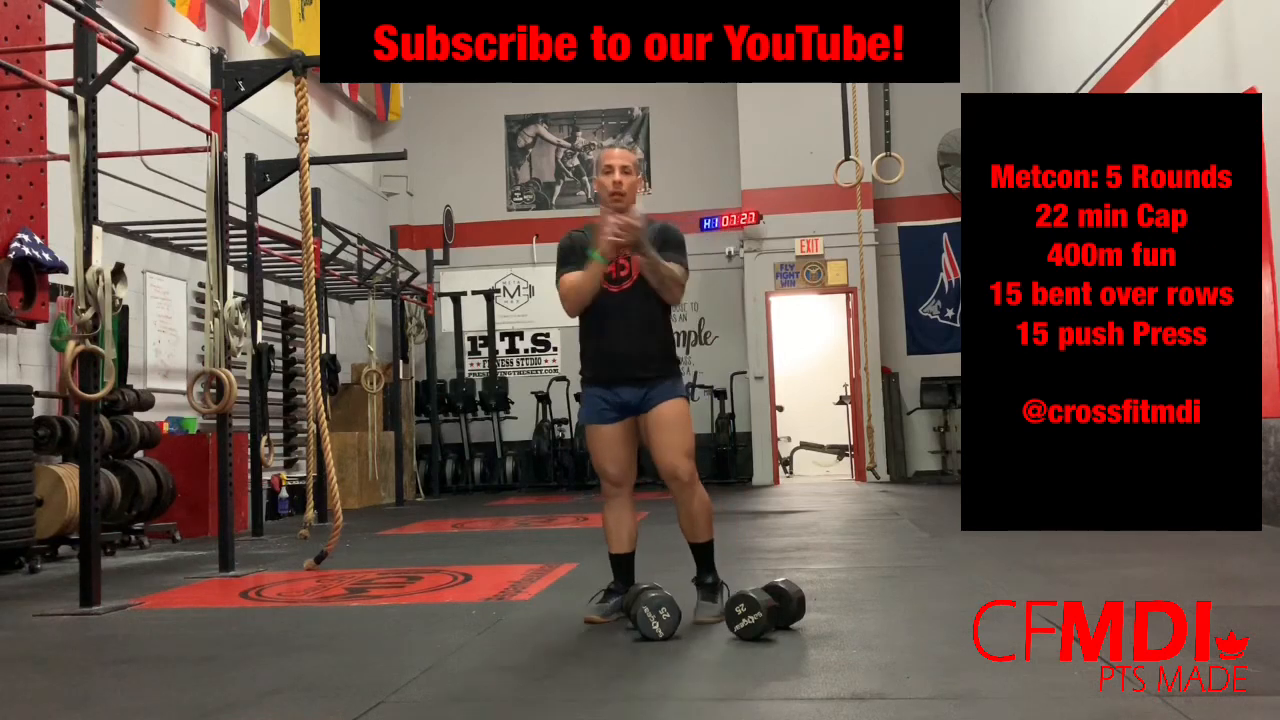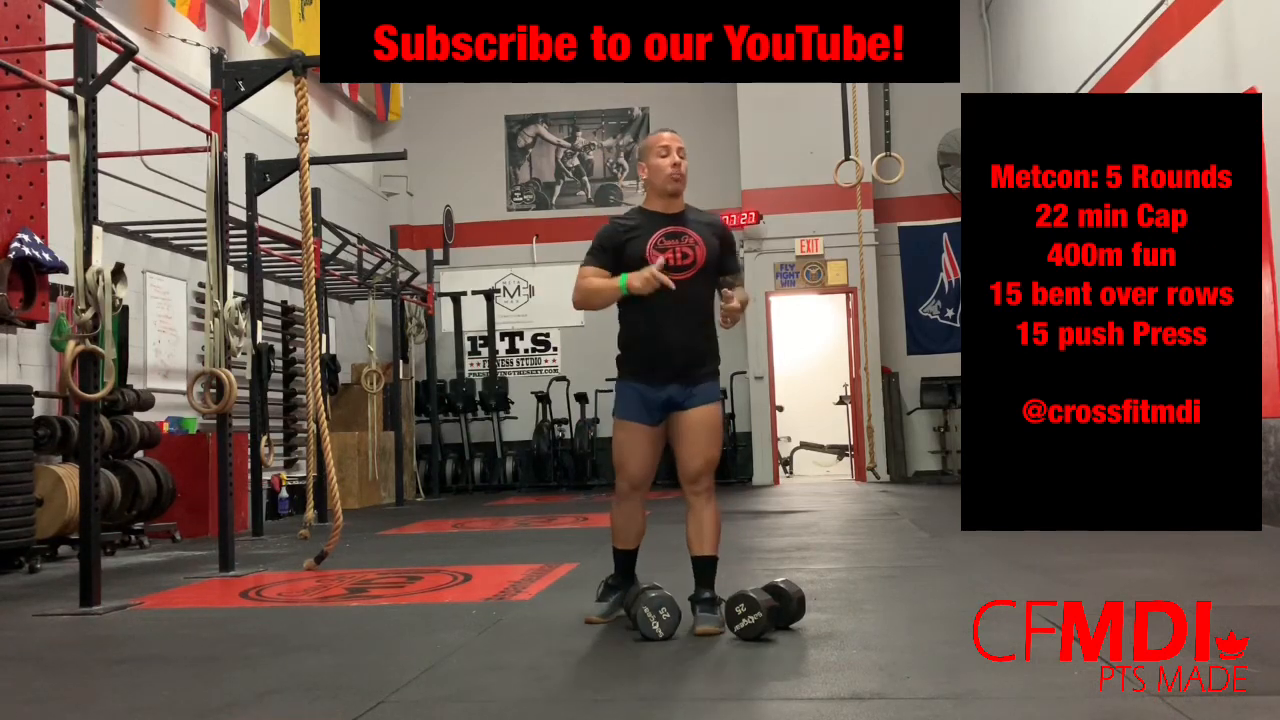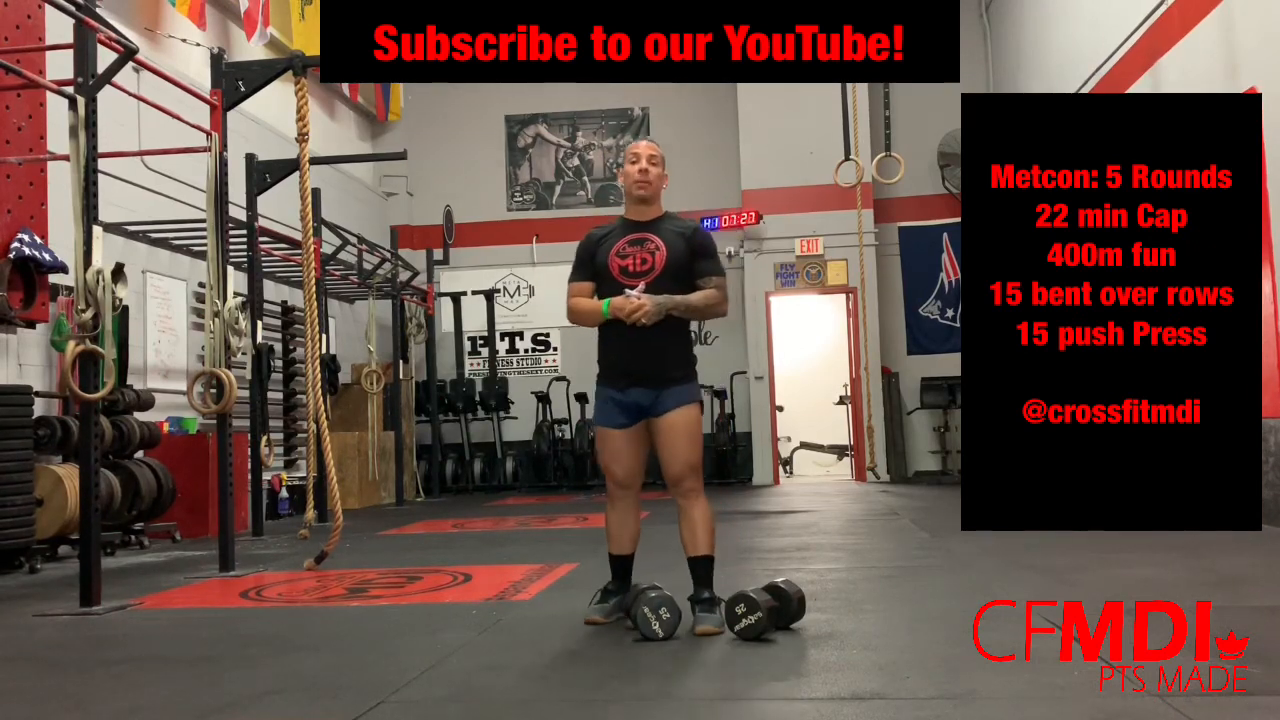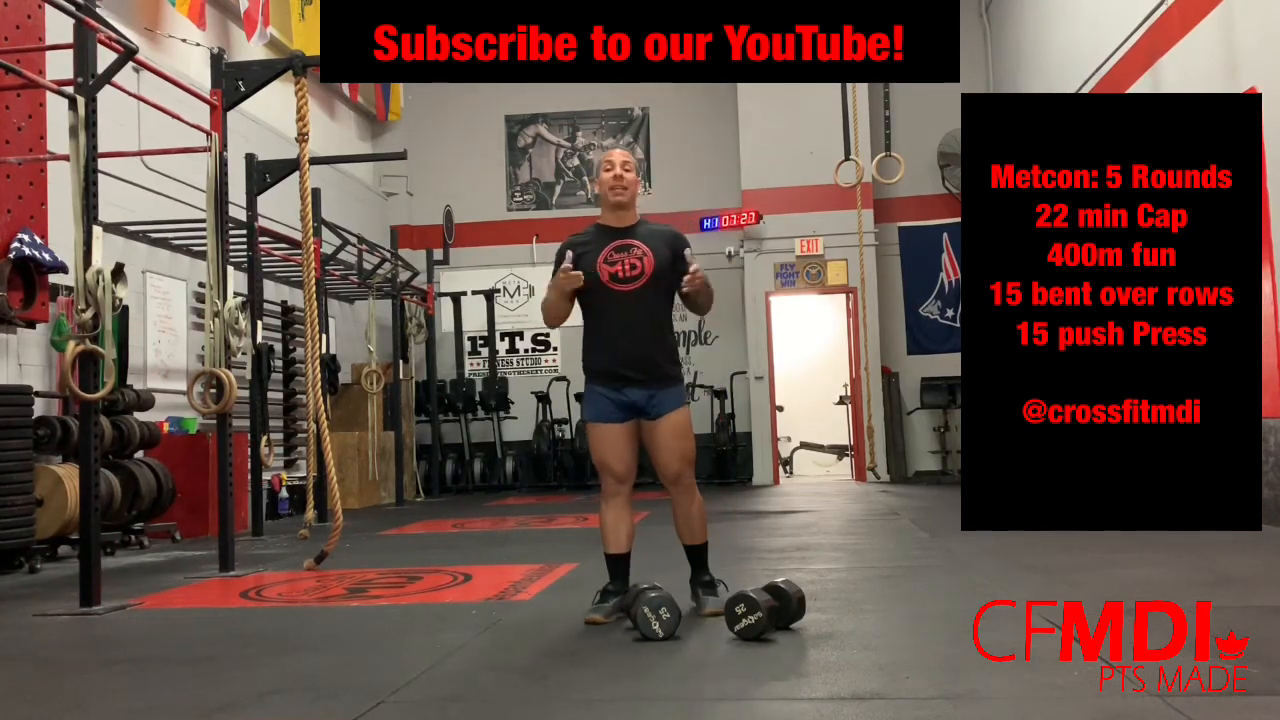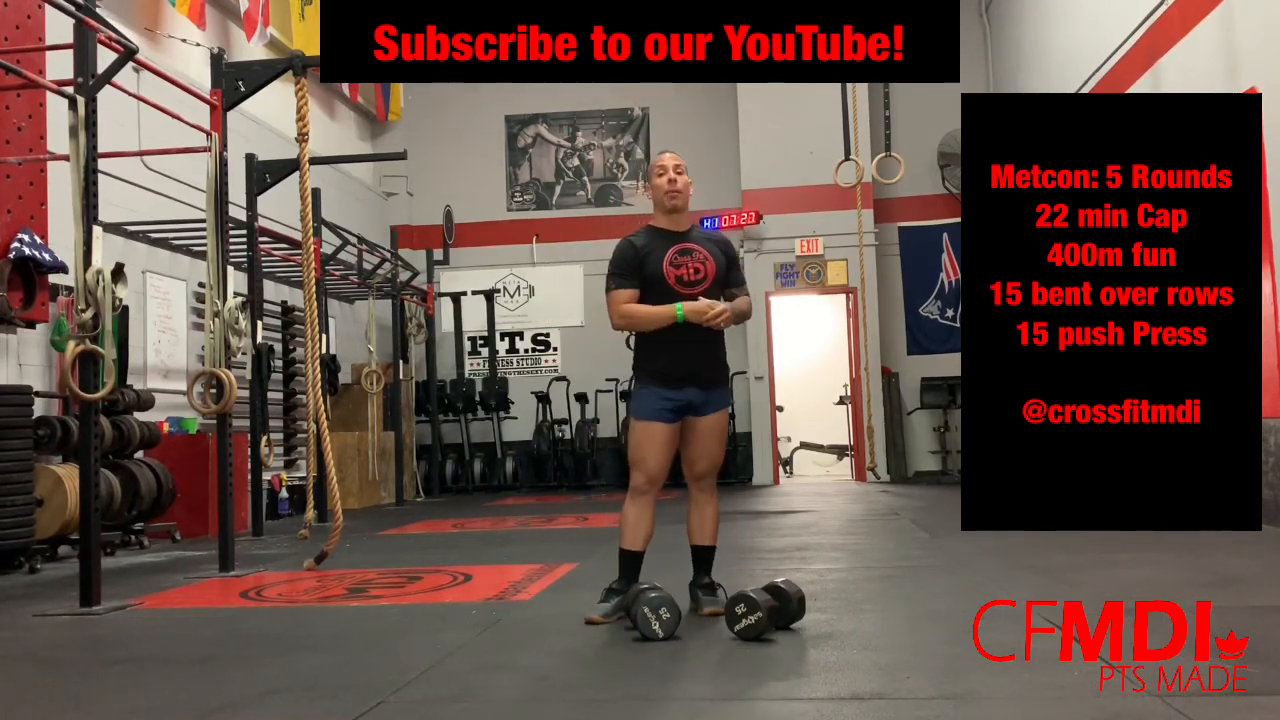
dt=0.7s
person 1, frame 1
left shoulder: (663, 235)
right shoulder: (577, 243)
left elbow: (673, 291)
right elbow: (572, 303)
left wrist: (639, 246)
right wrist: (602, 253)
left hip: (659, 380)
right hip: (602, 387)
left knee: (682, 477)
right knee: (615, 486)
left ankle: (708, 580)
right ankle: (622, 586)
person 1, frame 2
left shoulder: (712, 229)
right shoulder: (619, 230)
left elbow: (735, 288)
right elbow: (582, 294)
left wrist: (735, 305)
right wrist: (631, 281)
left hip: (698, 380)
right hip: (639, 382)
left knee: (699, 483)
right knee: (629, 485)
left ankle: (705, 596)
right ankle: (622, 581)
person 1, frame 3
left shoulder: (690, 235)
right shoulder: (596, 241)
left elbow: (718, 300)
right elbow: (575, 307)
left wrist: (665, 303)
right wrist: (612, 306)
left hip: (674, 383)
right hip: (615, 386)
left knee: (686, 485)
right knee: (620, 488)
left ankle: (705, 594)
right ankle: (619, 587)
person 1, frame 4
left shoulder: (668, 239)
right shoulder: (577, 247)
left elbow: (702, 304)
right elbow: (552, 317)
left wrist: (699, 282)
right wrist: (560, 285)
left hip: (663, 383)
right hip: (606, 387)
left knee: (681, 481)
right knee: (615, 485)
left ankle: (702, 578)
right ankle: (617, 587)
person 1, frame 5
left shoulder: (719, 244)
right shoulder: (634, 248)
left elbow: (743, 300)
right elbow: (620, 315)
left wrist: (730, 310)
right wrist: (685, 310)
left hip: (711, 384)
right hip: (657, 386)
left knee: (704, 481)
right knee: (644, 484)
left ankle: (702, 581)
right ankle: (623, 585)
